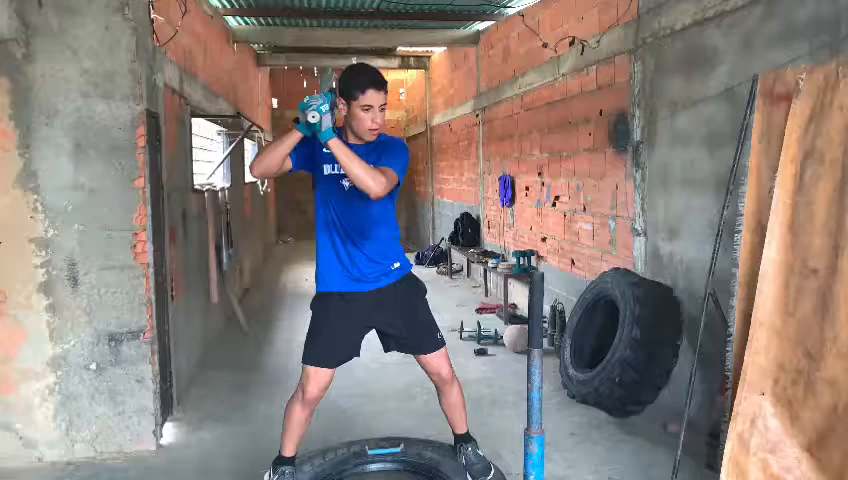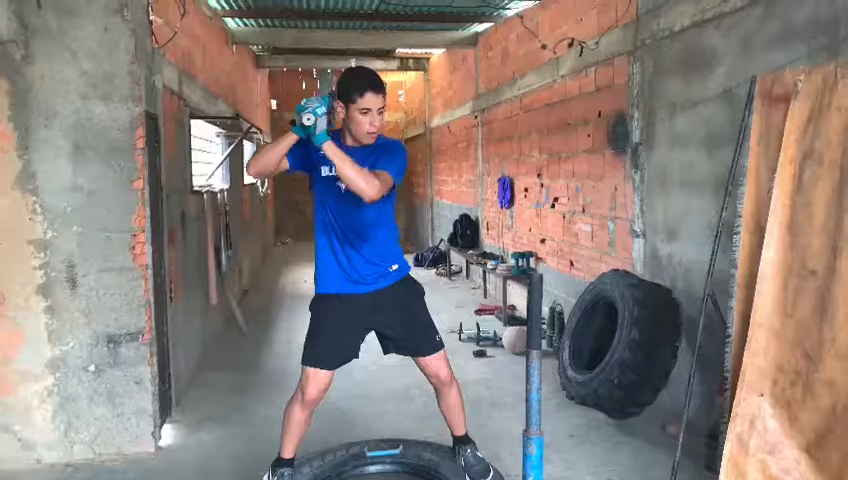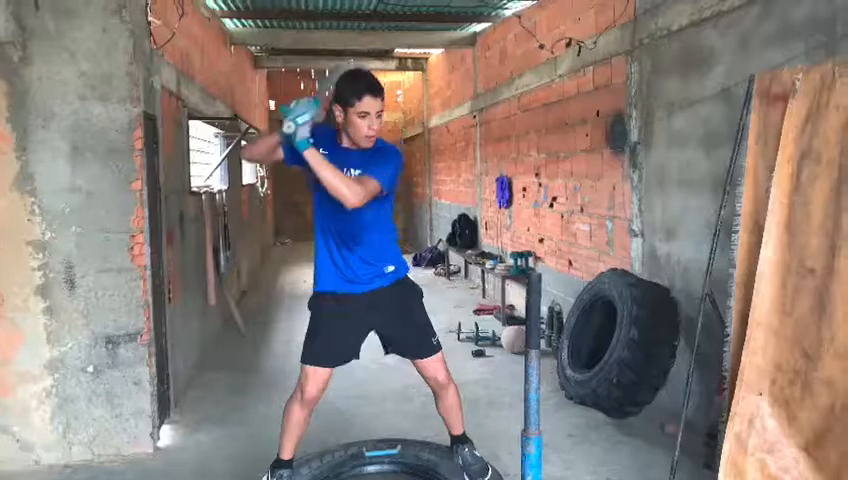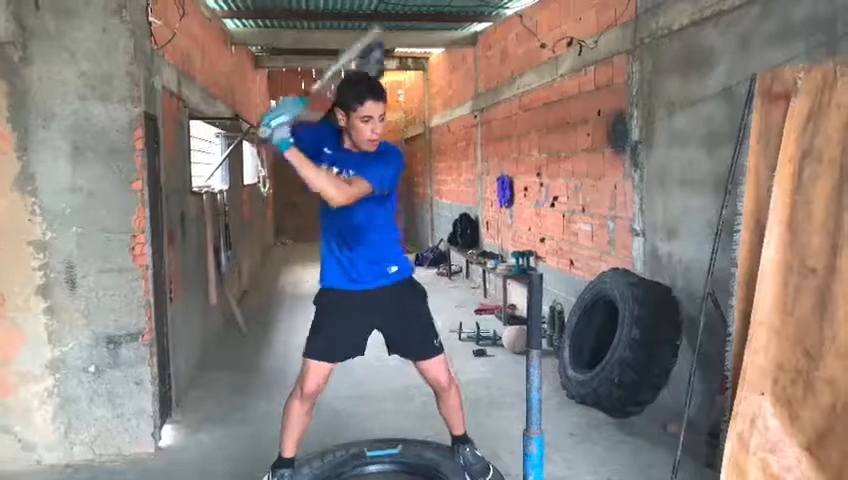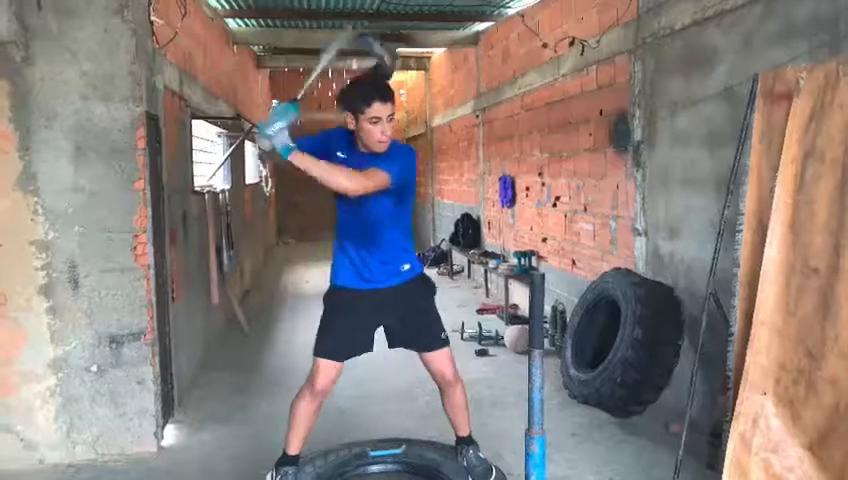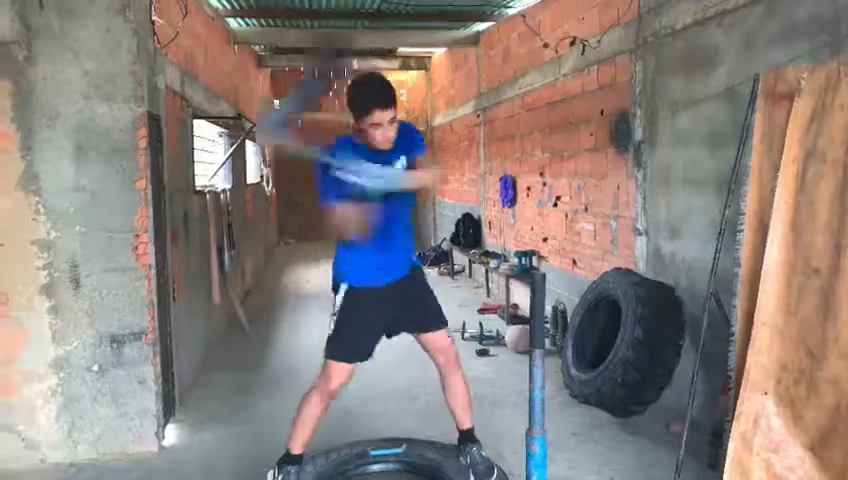
dt=0.1s
person 1, frame 1
left shoulder: (394, 149)
right shoulder: (317, 146)
left elbow: (378, 187)
right elbow: (259, 170)
left wrist: (330, 139)
right wrist: (303, 128)
left hip: (394, 283)
right hip: (338, 292)
left knee: (443, 372)
right knee: (310, 390)
left ankle: (464, 444)
person 1, frame 2
left shoulder: (392, 151)
right shoulder: (315, 147)
left elbow: (372, 190)
right elbow: (256, 168)
left wrist: (325, 141)
right wrist: (299, 130)
left hip: (393, 285)
right hip: (337, 293)
left knee: (441, 374)
right knee: (310, 391)
left ankle: (463, 446)
person 1, frame 3
left shoulder: (388, 157)
right shoulder: (320, 139)
left elbow: (355, 197)
right elbow: (253, 154)
left wrist: (306, 148)
left hip: (390, 285)
right hip: (335, 292)
left knee: (439, 376)
right knee: (309, 391)
left ankle: (462, 446)
person 1, frame 4
left shoulder: (389, 158)
right shoulder: (321, 137)
left elbow: (339, 195)
right elbow: (271, 134)
left wrist: (289, 147)
left hip: (394, 285)
right hip: (341, 290)
left knee: (441, 378)
right knee: (309, 385)
left ankle: (463, 446)
person 1, frame 5
left shoulder: (401, 154)
right shoulder: (334, 143)
left elbow: (357, 185)
right elbow: (282, 149)
left wrist: (292, 153)
right wrist: (281, 134)
left hip: (406, 282)
right hip: (353, 288)
left knee: (447, 372)
right knee: (320, 382)
left ankle: (466, 446)
person 1, frame 6
left shoulder: (406, 136)
right shoulder: (340, 159)
left elbow: (432, 174)
right elbow: (351, 232)
right wrist: (364, 207)
left hip: (403, 273)
right hip: (360, 284)
left knee: (447, 356)
right knee: (331, 382)
left ankle: (469, 445)
